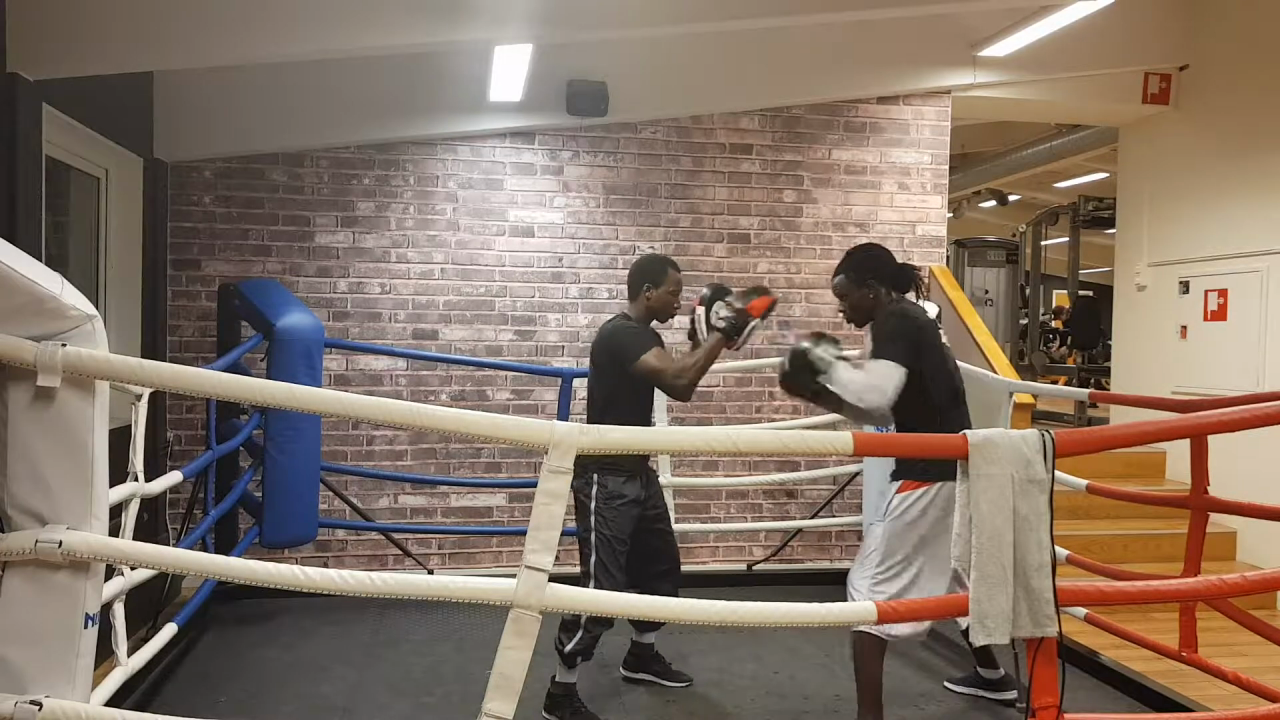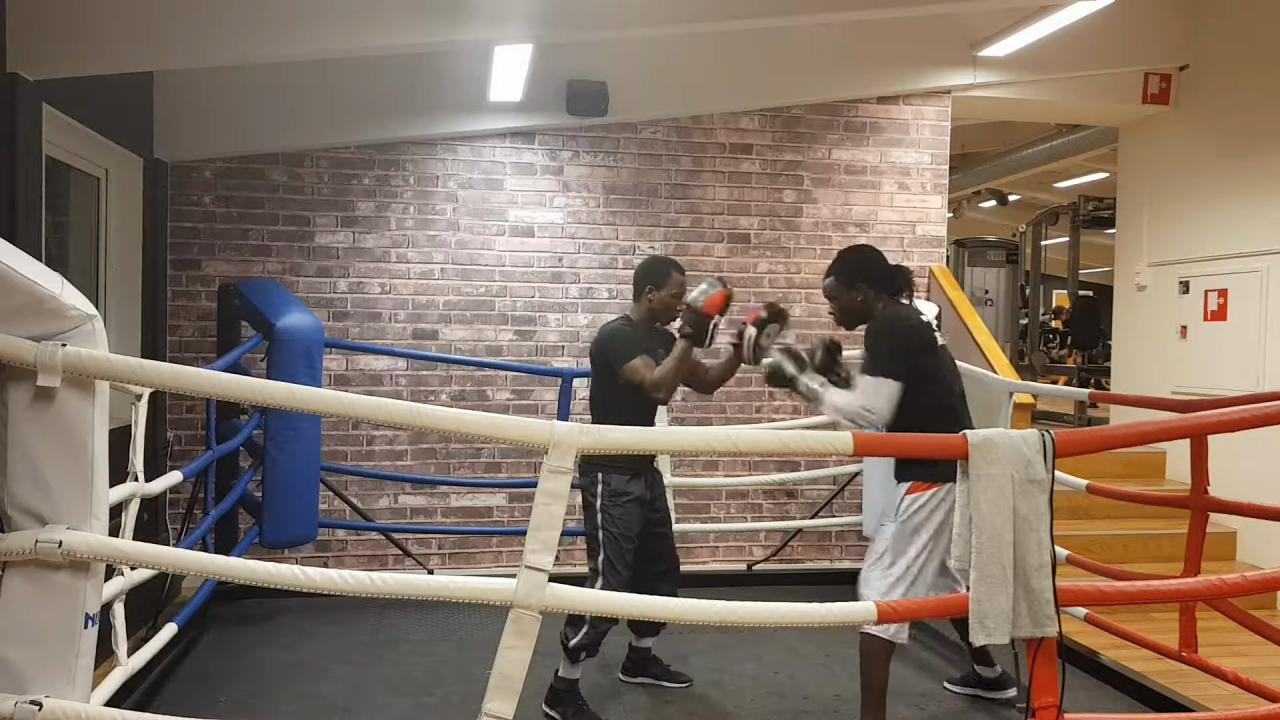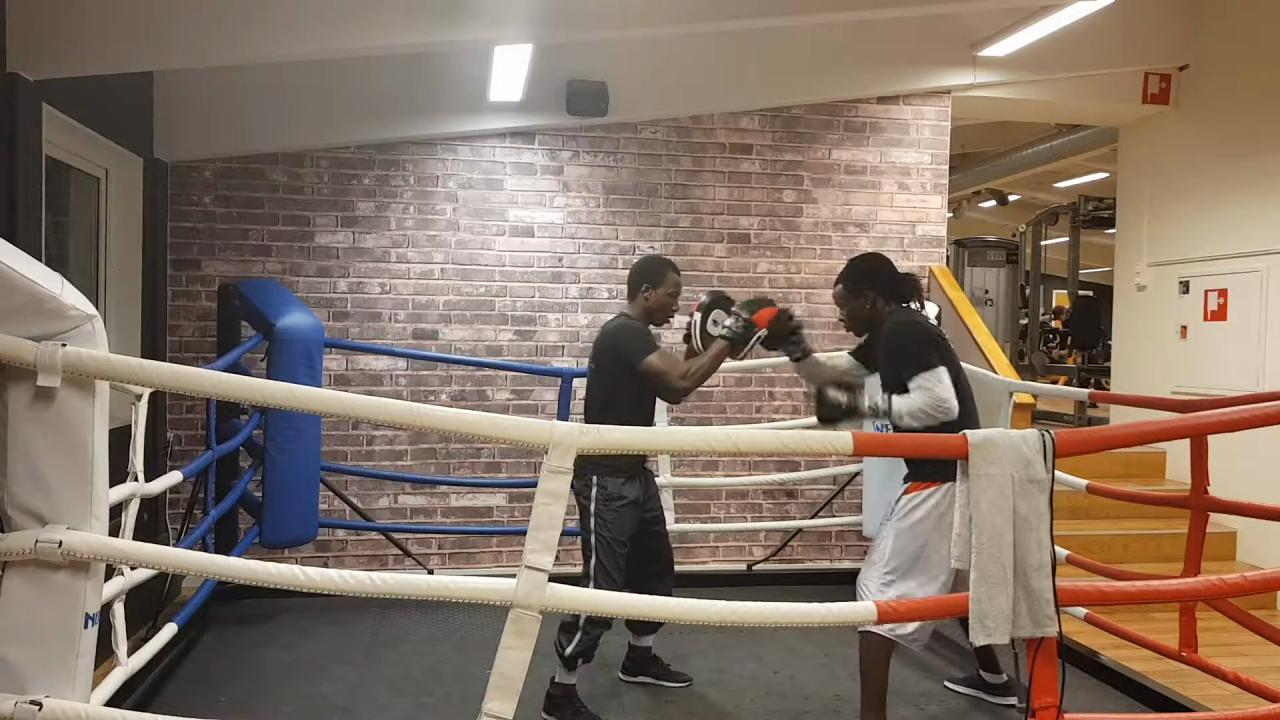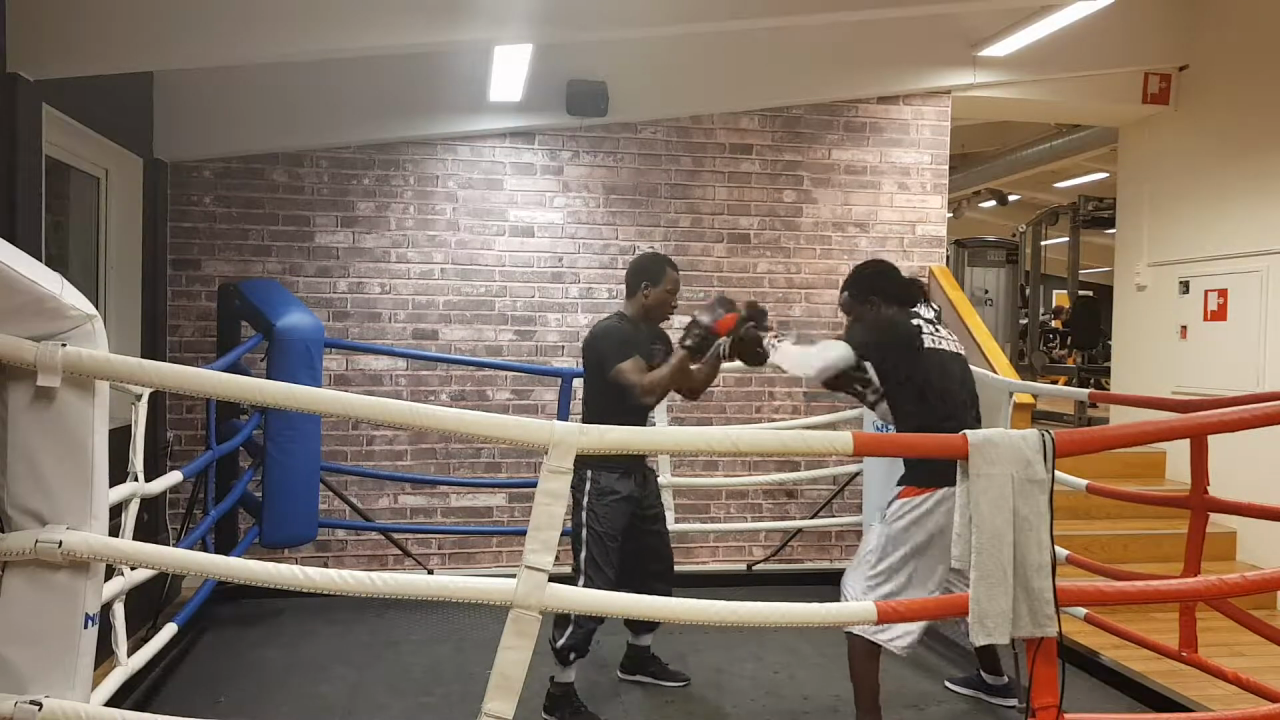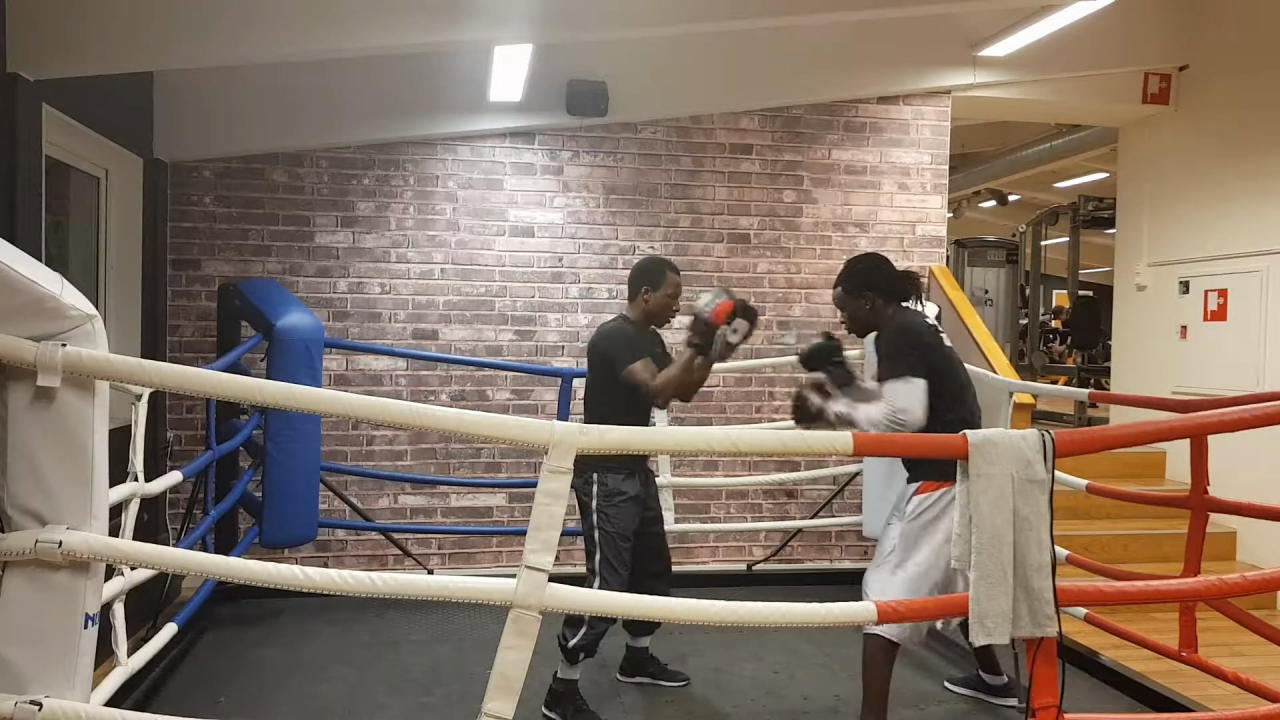
dt=0.2s
person 1, frame 1
left shoulder: (899, 323)
right shoulder: (895, 324)
left elbow: (872, 395)
right elbow: (871, 408)
left wrist: (823, 357)
right wrist: (815, 388)
left hip: (928, 477)
right hip: (950, 472)
left knee: (871, 589)
right knee: (944, 577)
right ankle: (992, 675)
person 1, frame 2
left shoulder: (891, 328)
right shoulder: (902, 323)
left elbow: (869, 413)
right elbow: (881, 407)
left wrist: (802, 379)
right wrist: (824, 378)
left hip: (934, 478)
right hip: (949, 471)
left knee: (881, 593)
right knee: (941, 577)
right ankle: (989, 673)
person 1, frame 3
left shoulder: (903, 330)
right shoulder: (891, 332)
left elbow: (939, 406)
right elbow: (842, 376)
left wrist: (865, 404)
right wrist: (799, 352)
left hip: (939, 479)
right hip: (962, 474)
left knee: (880, 593)
right knee: (954, 578)
right ankle: (994, 678)
person 1, frame 4
left shoulder: (884, 328)
right shoulder: (937, 331)
left elbow: (811, 365)
left wrist: (772, 346)
right wrist: (867, 390)
left hip: (933, 484)
left knee: (865, 595)
right ankle: (995, 679)
person 1, frame 5
left shoulder: (899, 333)
right shoulder: (918, 328)
left elbow: (904, 416)
right elbow: (891, 400)
left wrist: (829, 410)
right wrist: (839, 374)
left hip: (942, 479)
left knee: (885, 594)
right knee: (956, 579)
right ankle: (993, 678)
person 2, frame 1
left shoulder: (645, 335)
right shoulder: (618, 334)
left elbow: (681, 390)
right elbow: (677, 375)
left wrist: (712, 333)
right wrist: (724, 333)
left hip: (637, 472)
right hip: (605, 477)
left knee: (660, 567)
right knee: (603, 585)
left ankle: (641, 655)
person 2, frame 2
left shoulder: (660, 337)
right shoulder: (615, 336)
left elbow: (706, 382)
right elbow: (659, 388)
left wrist: (744, 348)
right wrist: (692, 335)
left hip: (643, 472)
right hip: (610, 476)
left knee: (660, 571)
right knee: (609, 583)
left ankle: (640, 659)
person 2, frame 3
left shoulder: (641, 335)
right shoulder: (621, 333)
left elbow: (673, 393)
right elbow: (680, 381)
left wrist: (723, 341)
right wrist: (727, 340)
left hip: (634, 472)
right hip: (604, 477)
left knee: (655, 569)
right knee: (604, 585)
left ankle: (640, 659)
person 2, frame 4
left shoulder: (653, 336)
right shoulder: (609, 334)
left elbow: (691, 387)
right elbow: (646, 392)
left wrist: (722, 347)
right wrist: (690, 345)
left hip: (636, 470)
right hip: (600, 474)
left knee: (654, 567)
right knee: (594, 582)
left ankle: (638, 658)
person 2, frame 5
left shoulder: (649, 339)
right shoulder: (613, 337)
left elbow: (682, 390)
right elbow: (658, 393)
left wrist: (716, 347)
right wrist: (698, 341)
left hip: (636, 471)
right hip: (603, 476)
left knee: (653, 569)
right knee: (606, 582)
left ankle: (637, 659)
